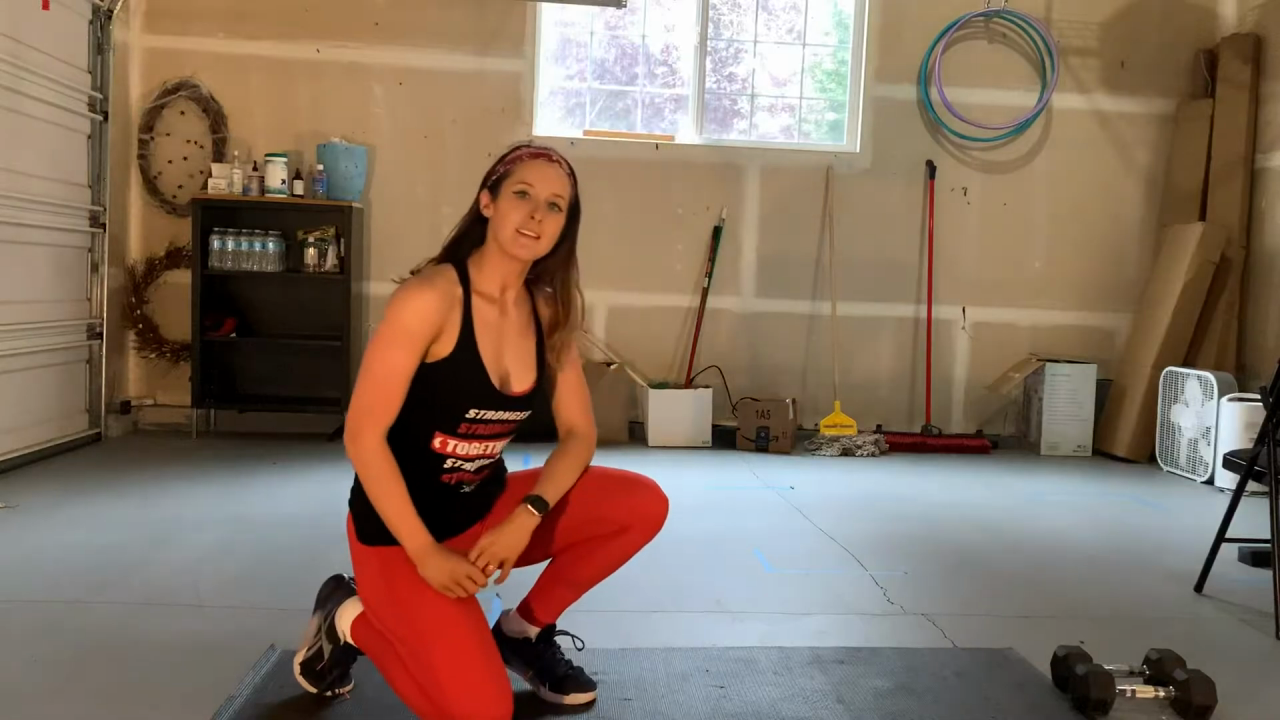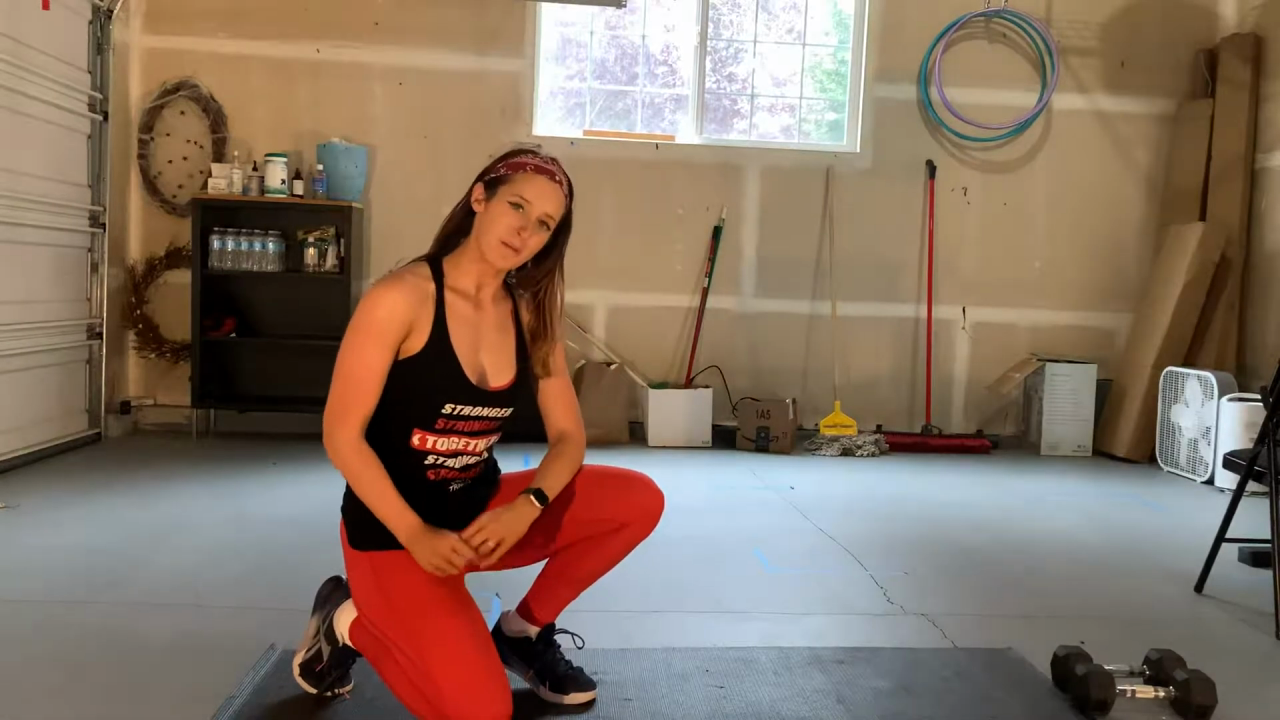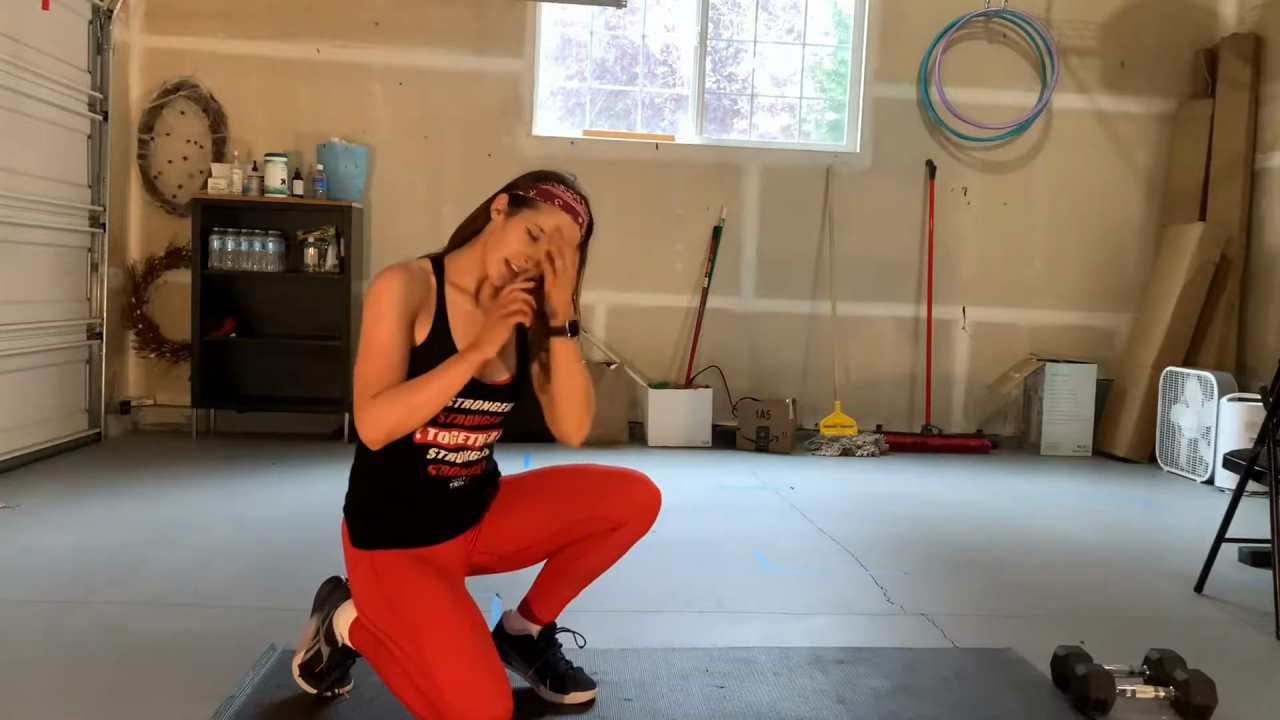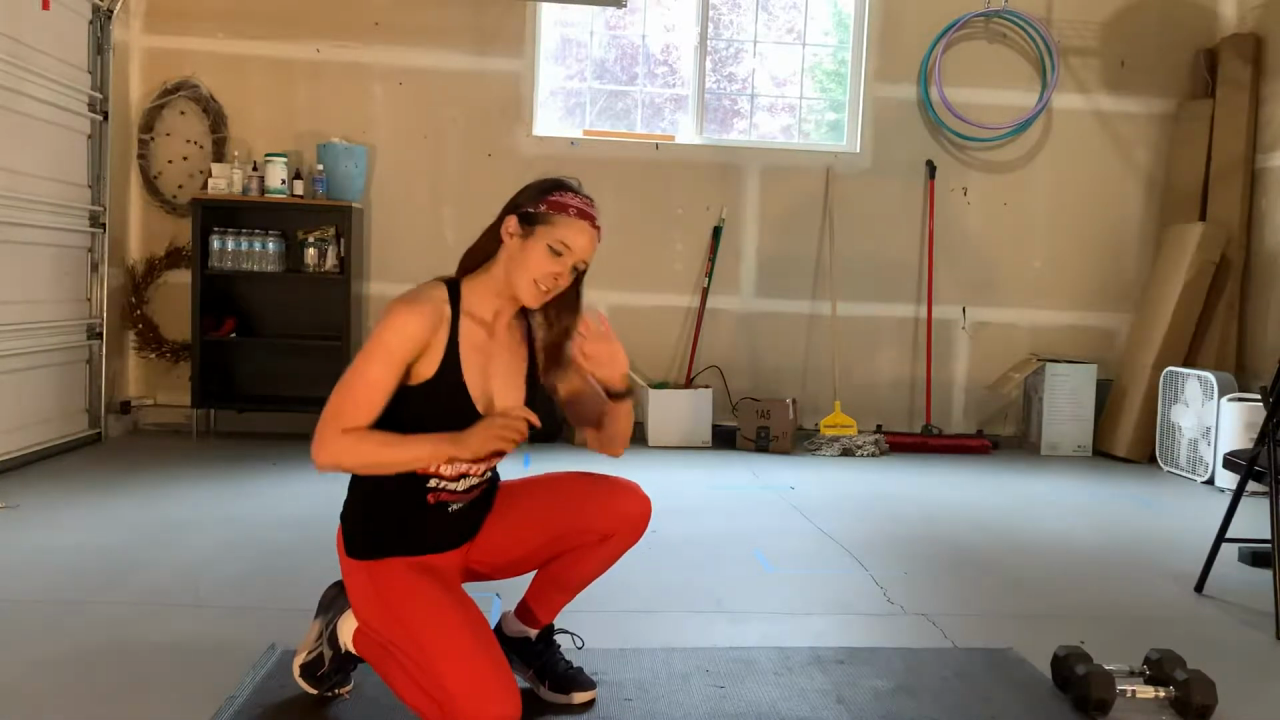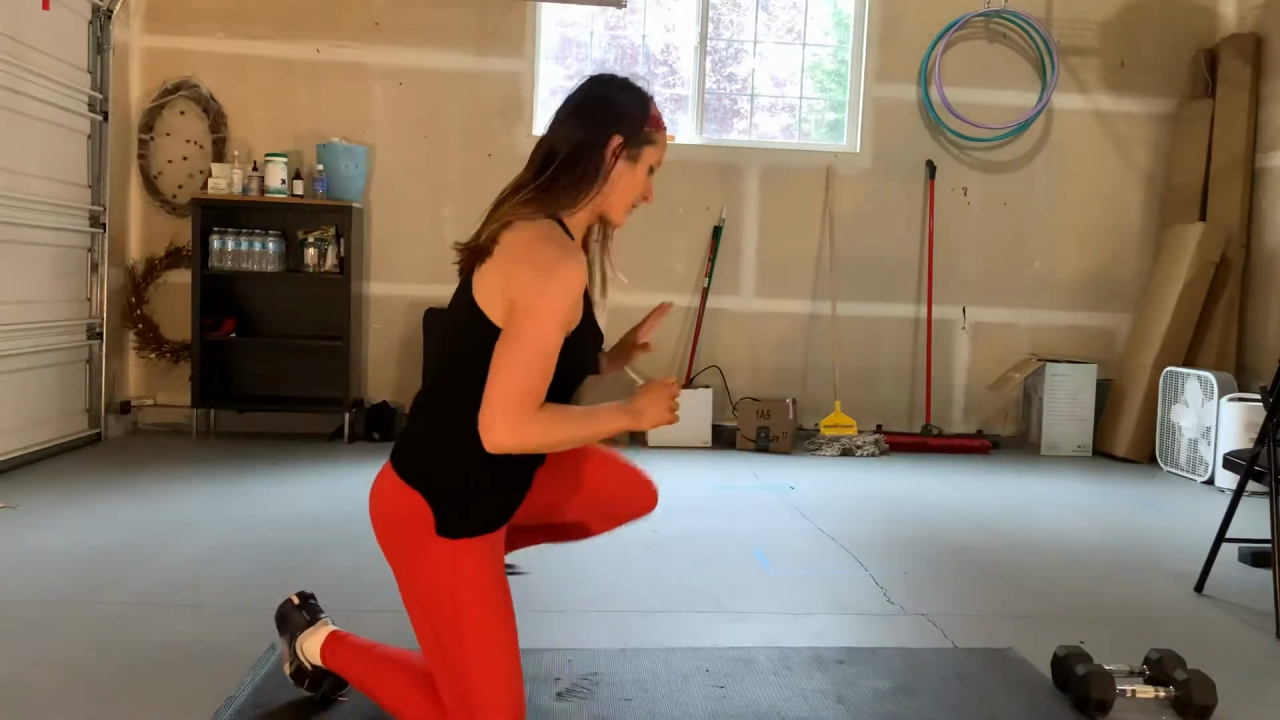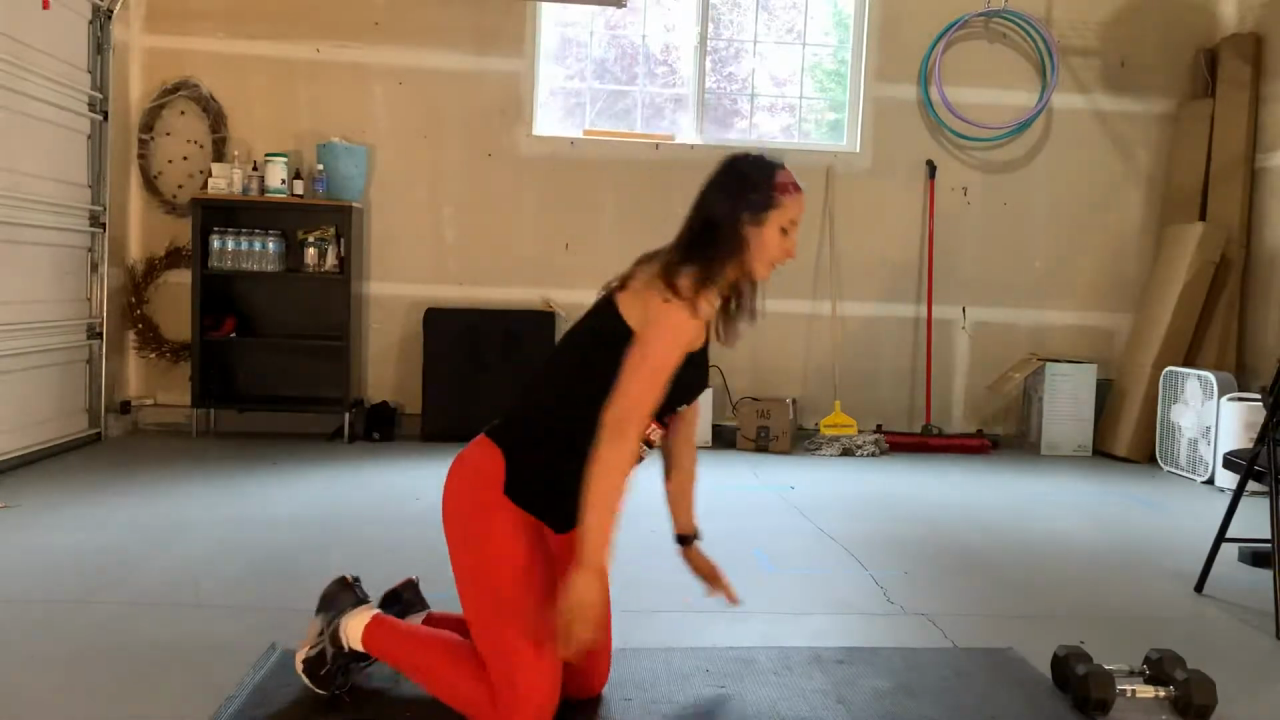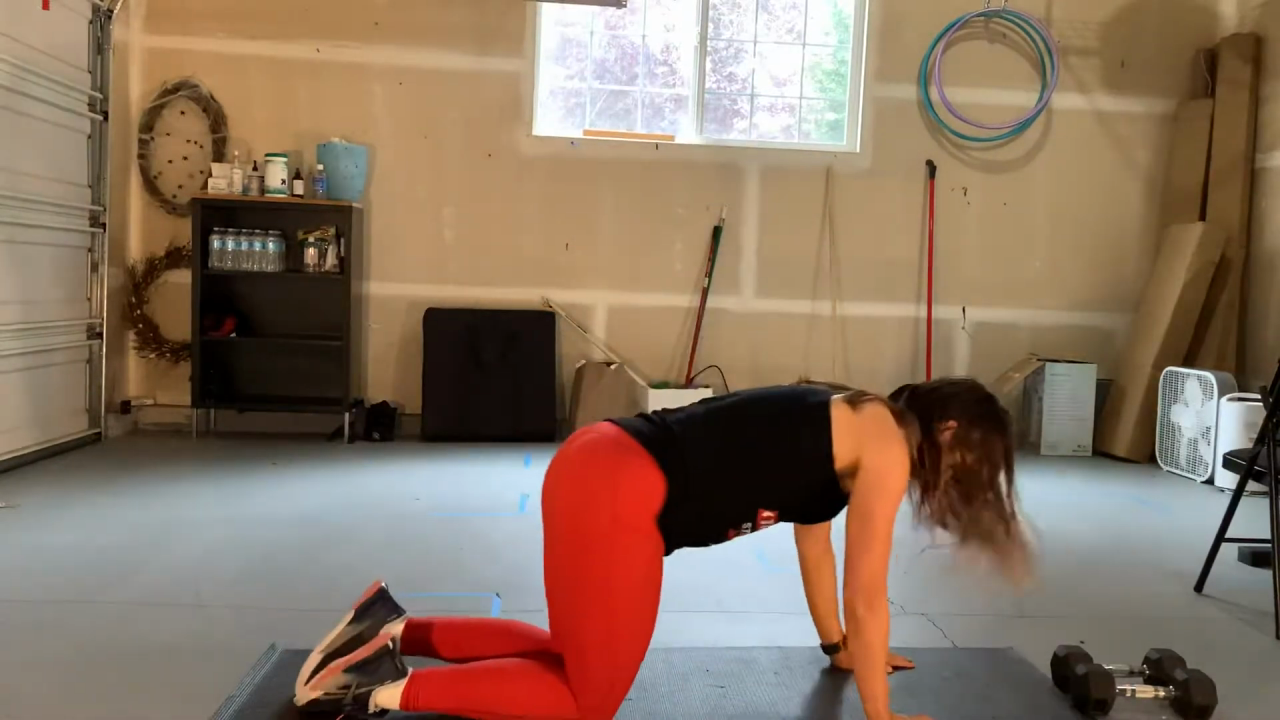
dt=0.7s
person 1, frame 1
left shoulder: (550, 314)
right shoulder: (430, 298)
left elbow: (578, 433)
right elbow: (363, 436)
left wrist: (525, 519)
right wrist: (425, 553)
left hip: (487, 508)
right hip: (401, 529)
left knee: (642, 505)
left ankle: (524, 630)
right ankle: (350, 619)
person 1, frame 2
left shoulder: (531, 313)
right shoulder: (401, 296)
left elbow: (568, 434)
right elbow: (341, 434)
left wrist: (525, 509)
right wrist: (415, 534)
left hip: (481, 509)
right hip: (393, 532)
left knee: (639, 500)
left ankle: (524, 630)
right ankle: (349, 622)
person 1, frame 3
left shoulder: (526, 312)
right shoulder: (404, 286)
left elbow: (573, 429)
right elbow: (374, 426)
left wrist: (561, 317)
right wrist: (478, 349)
left hip: (480, 513)
right hip: (395, 536)
left knee: (634, 499)
left ankle: (525, 631)
right ankle: (349, 625)
person 1, frame 4
left shoulder: (545, 335)
right shoulder: (420, 318)
left elbow: (610, 441)
right elbow: (330, 446)
left wrist: (616, 386)
right wrist: (458, 443)
left hip: (478, 525)
right hip: (391, 549)
left knee: (625, 507)
left ankle: (523, 633)
right ankle: (353, 632)
person 1, frame 5
left shoulder: (546, 235)
right shoulder: (549, 257)
right elbow: (504, 426)
left wrist: (611, 357)
right wrist: (627, 414)
left hip: (492, 479)
right hip: (440, 507)
left knee: (634, 496)
right ankle: (317, 639)
person 1, frame 6
left shoulder: (696, 301)
right shoulder: (681, 293)
left elbow: (678, 433)
right elbow: (620, 428)
left wrist: (687, 540)
right wrist: (590, 568)
left hip: (560, 510)
right hip: (499, 493)
left ankle: (416, 625)
right ankle: (361, 625)
person 1, frame 7
left shoulder: (844, 427)
right shoulder: (886, 442)
left elbow: (813, 538)
right elbow: (865, 594)
left wrist: (838, 648)
left hip: (597, 468)
right hip: (617, 496)
left knee: (574, 658)
left ankle: (394, 628)
